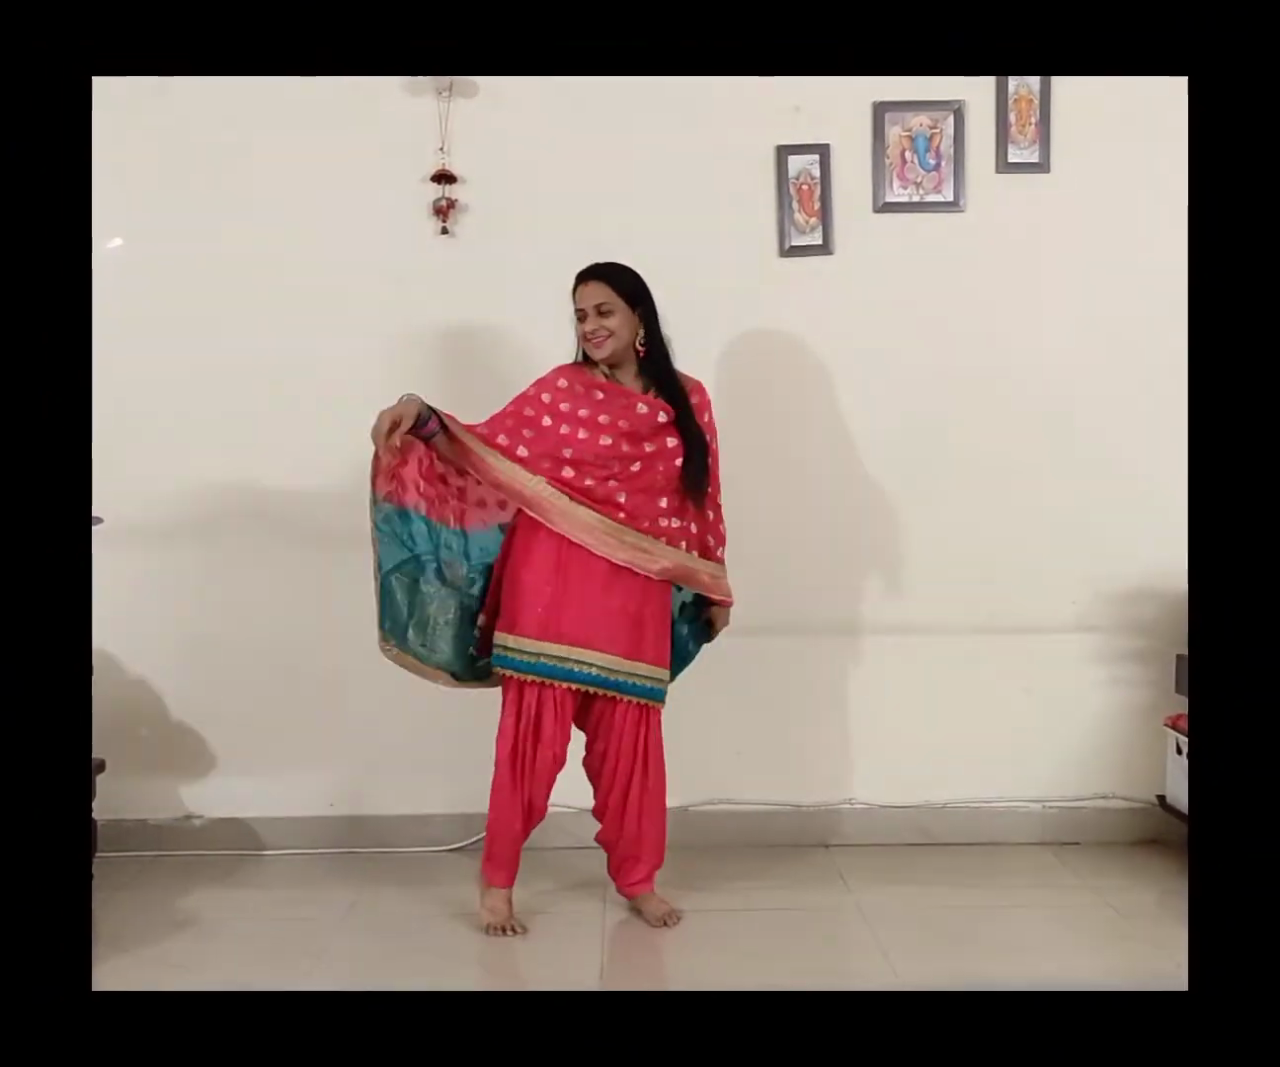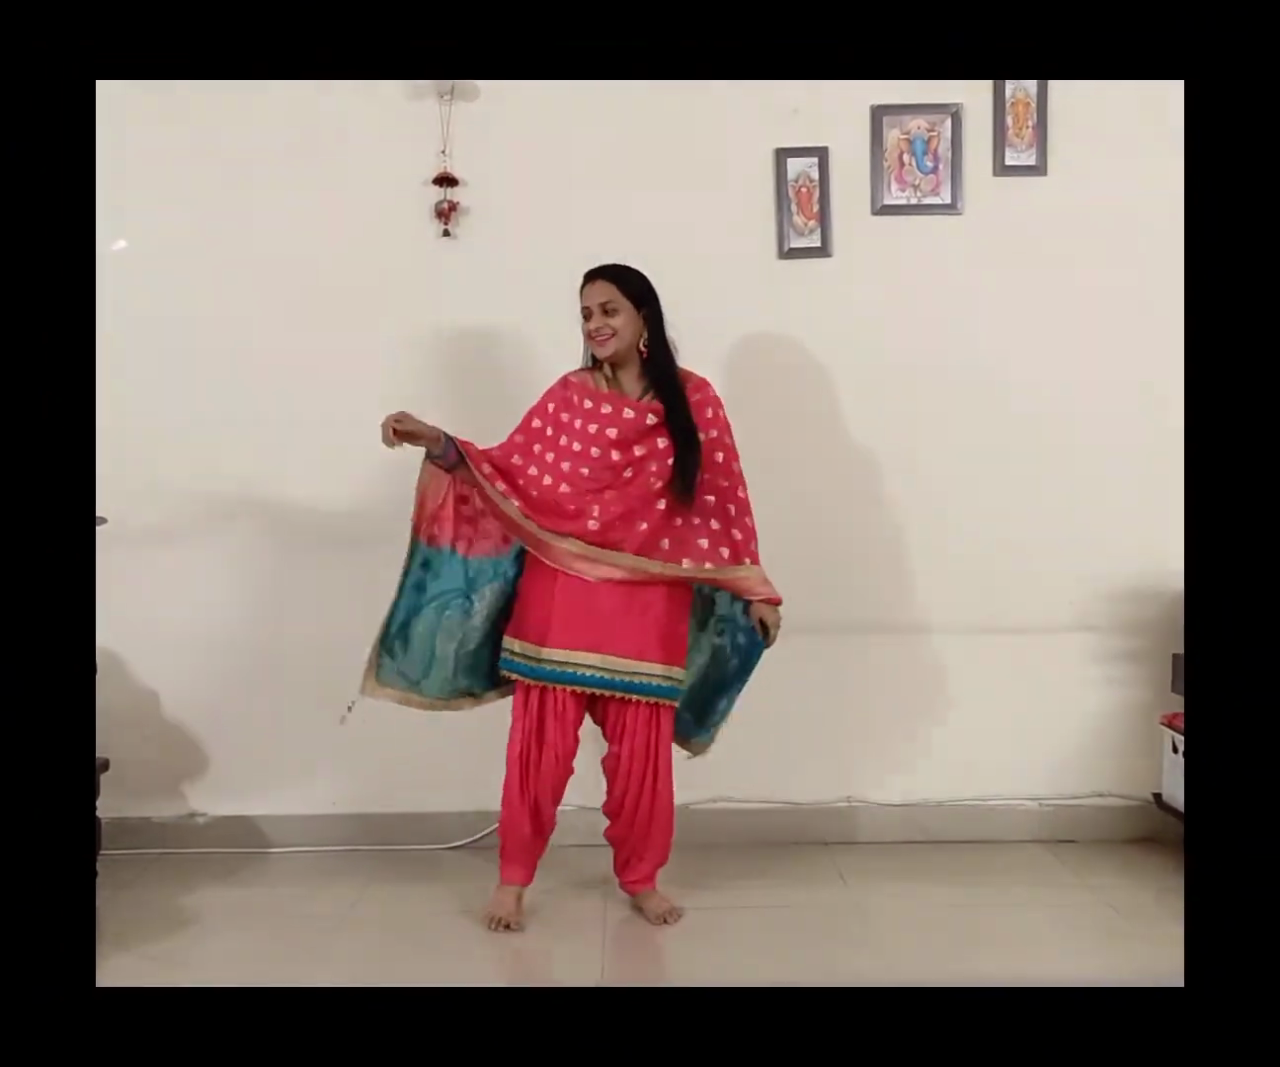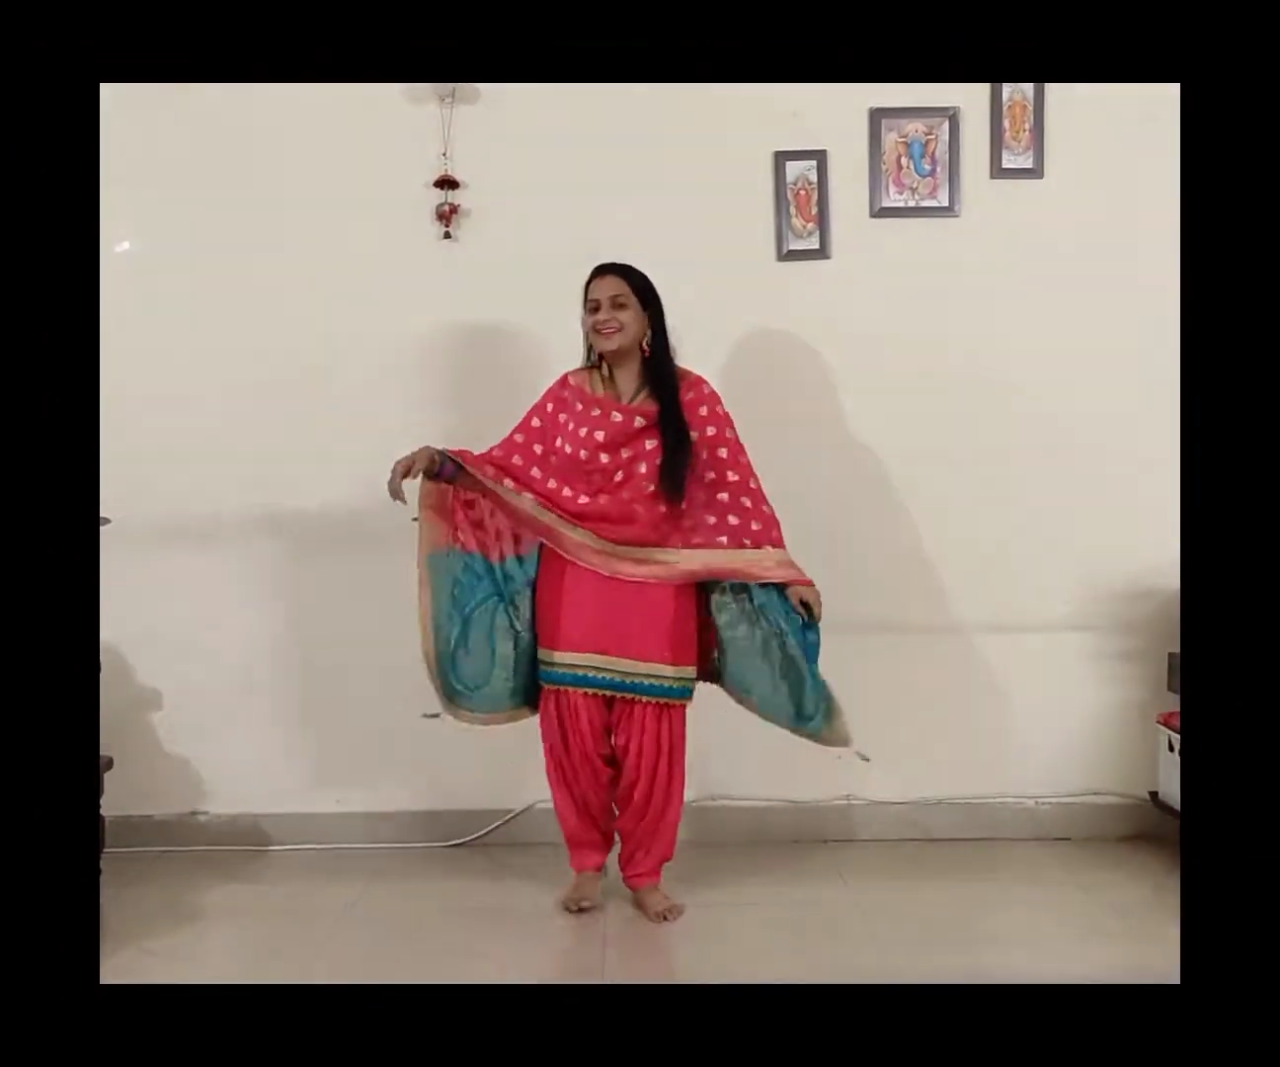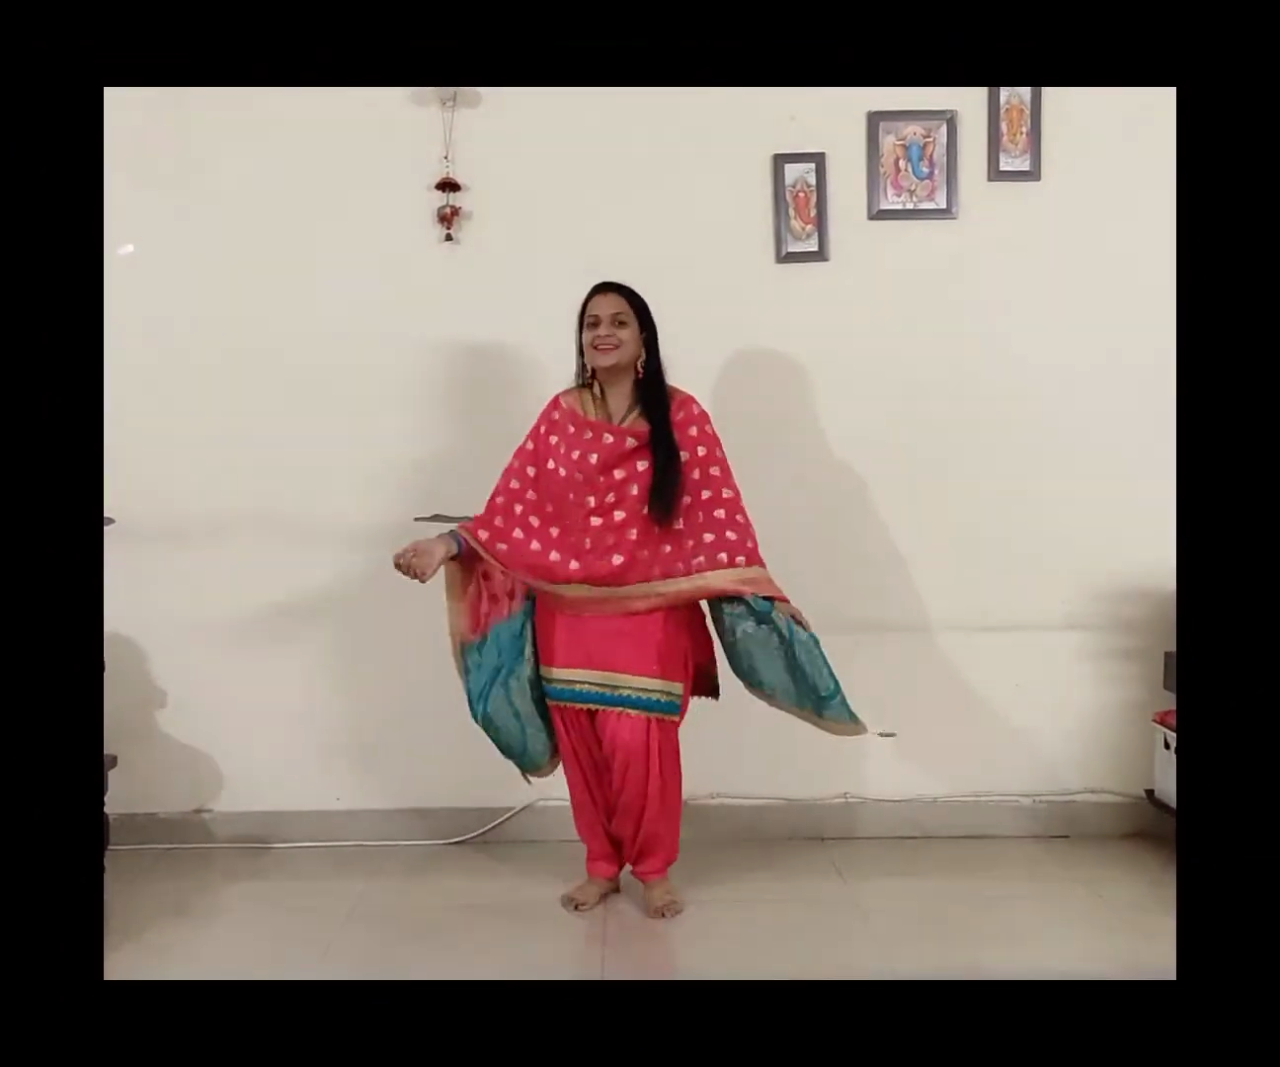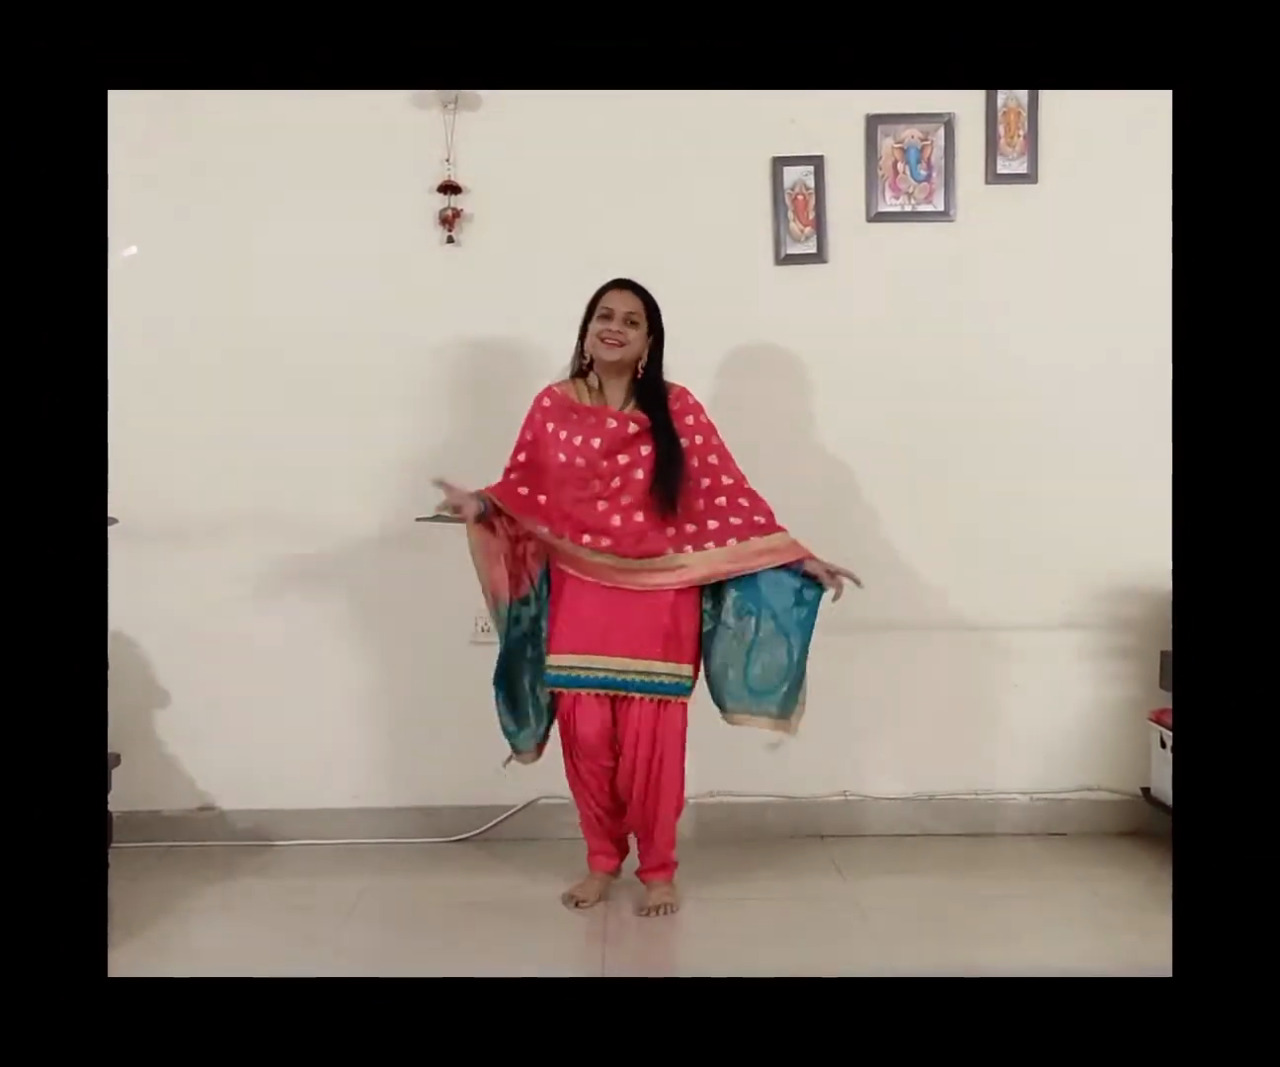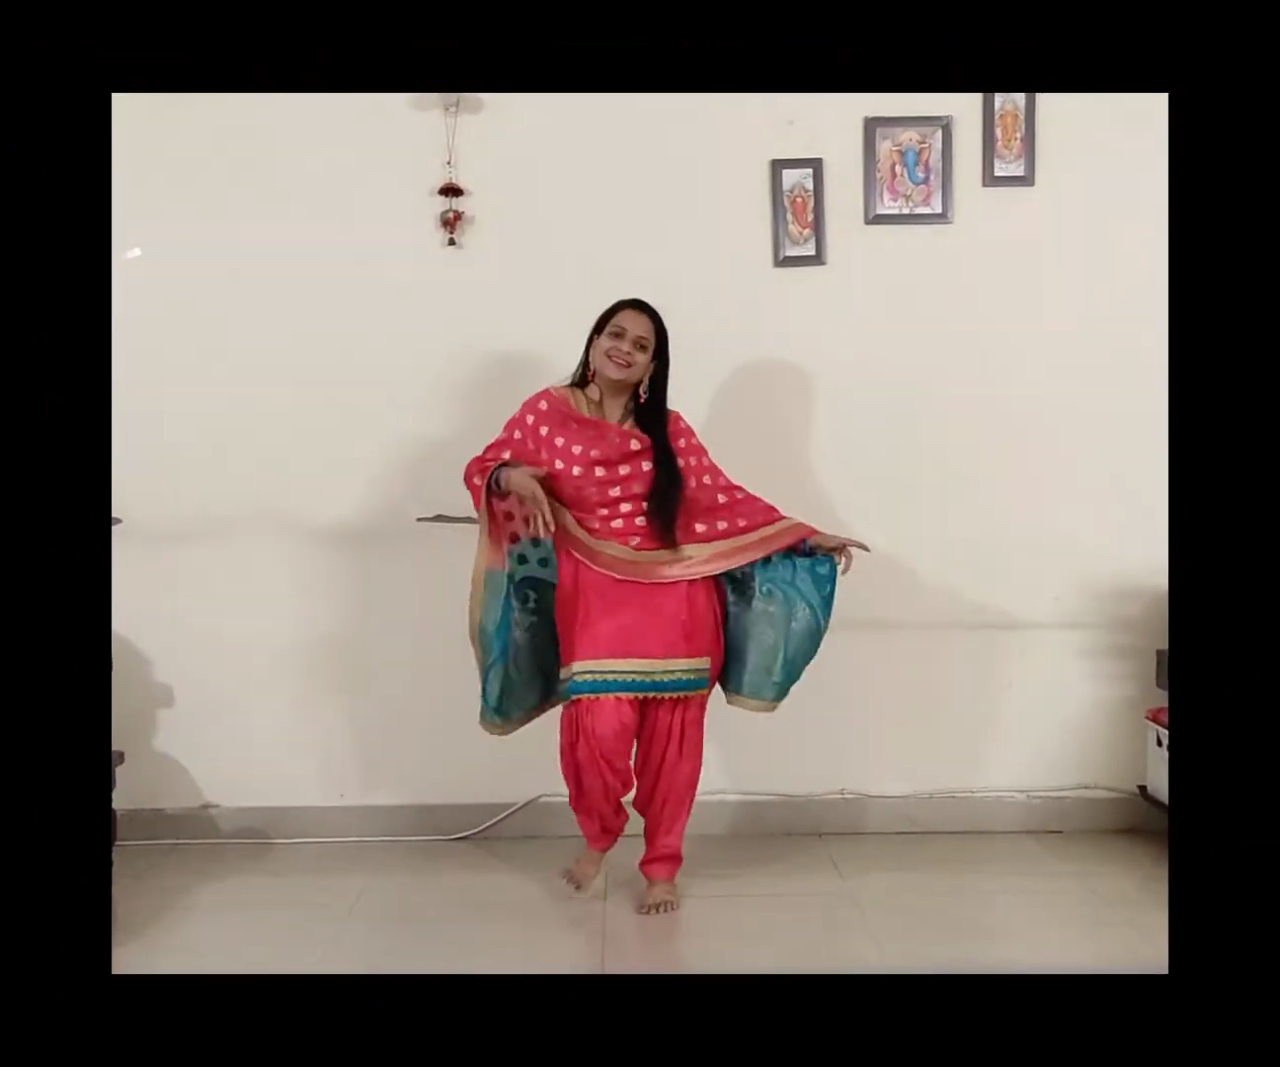
dt=0.2s
person 1, frame 1
left shoulder: (686, 399)
right shoulder: (561, 387)
left elbow: (699, 498)
right elbow: (483, 450)
left wrist: (714, 588)
right wrist: (420, 417)
left hip: (636, 595)
right hip: (552, 585)
left knee: (631, 742)
right knee: (532, 739)
left ankle: (638, 878)
right ankle: (497, 881)
person 1, frame 2
left shoulder: (692, 397)
right shoulder: (567, 396)
left elbow: (724, 498)
right elbow: (506, 473)
left wrist: (755, 588)
right wrist: (433, 440)
left hip: (650, 596)
right hip: (562, 591)
left knee: (642, 743)
right knee: (544, 735)
left ankle: (641, 877)
right ankle: (511, 877)
person 1, frame 3
left shoulder: (690, 395)
right shoulder: (566, 394)
left elbow: (732, 488)
right elbow: (508, 466)
left wrist: (781, 571)
right wrist: (437, 462)
left hip: (658, 591)
right hip: (574, 588)
left knee: (652, 737)
right knee: (574, 731)
left ankle: (646, 873)
right ankle: (588, 859)
person 1, frame 4
left shoulder: (681, 415)
right shoulder: (559, 415)
left elbow: (717, 510)
right elbow: (514, 509)
left wrist: (766, 590)
right wrist: (446, 547)
left hip: (652, 610)
right hip: (571, 610)
left knee: (640, 745)
right knee: (583, 746)
left ankle: (654, 870)
right ankle: (603, 865)
person 1, frame 5
left shoulder: (676, 408)
right shoulder: (551, 405)
left elbow: (725, 491)
right elbow: (520, 488)
left wrist: (795, 554)
right wrist: (476, 506)
left hip: (659, 598)
right hip: (580, 598)
left knee: (652, 740)
right knee: (586, 735)
left ankle: (659, 868)
right ankle: (603, 855)
person 1, frame 6
left shoulder: (668, 428)
right shoulder: (547, 410)
left elbow: (721, 499)
right elbow: (489, 467)
left wrist: (806, 536)
right wrist: (515, 479)
left hip: (674, 597)
right hip: (595, 599)
left knee: (672, 741)
right knee: (595, 734)
left ankle: (661, 865)
right ankle: (599, 835)
